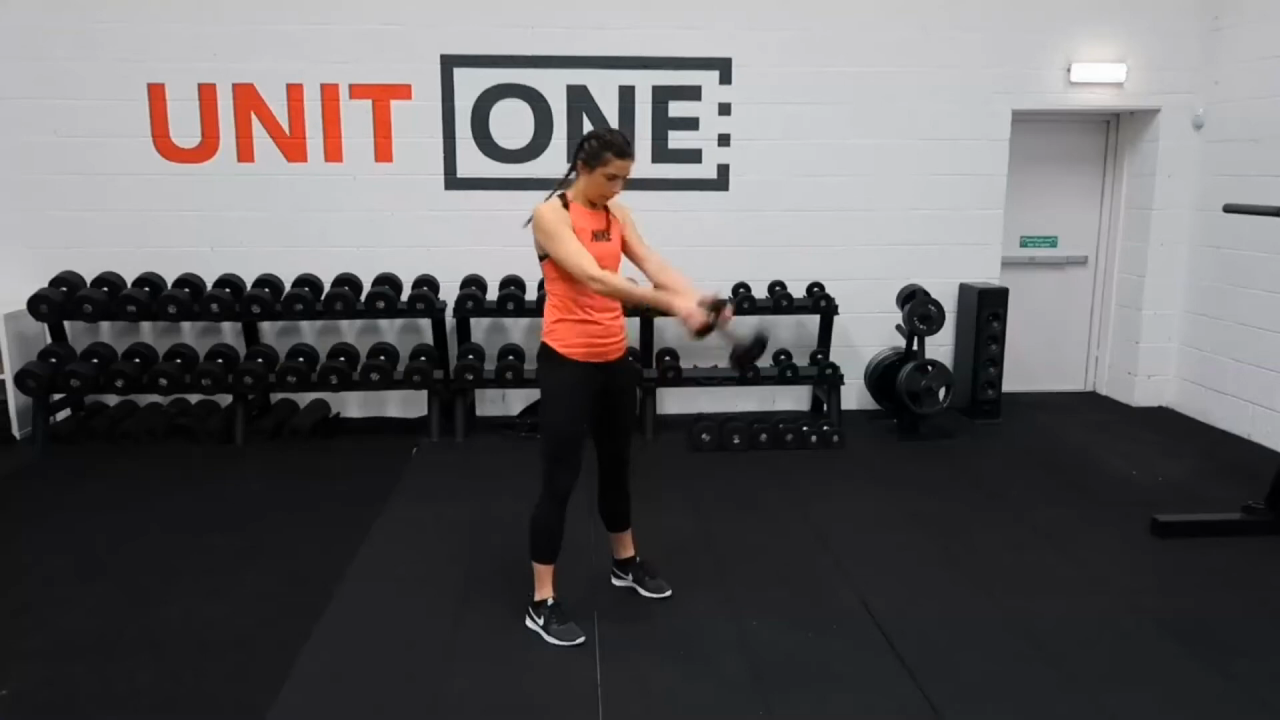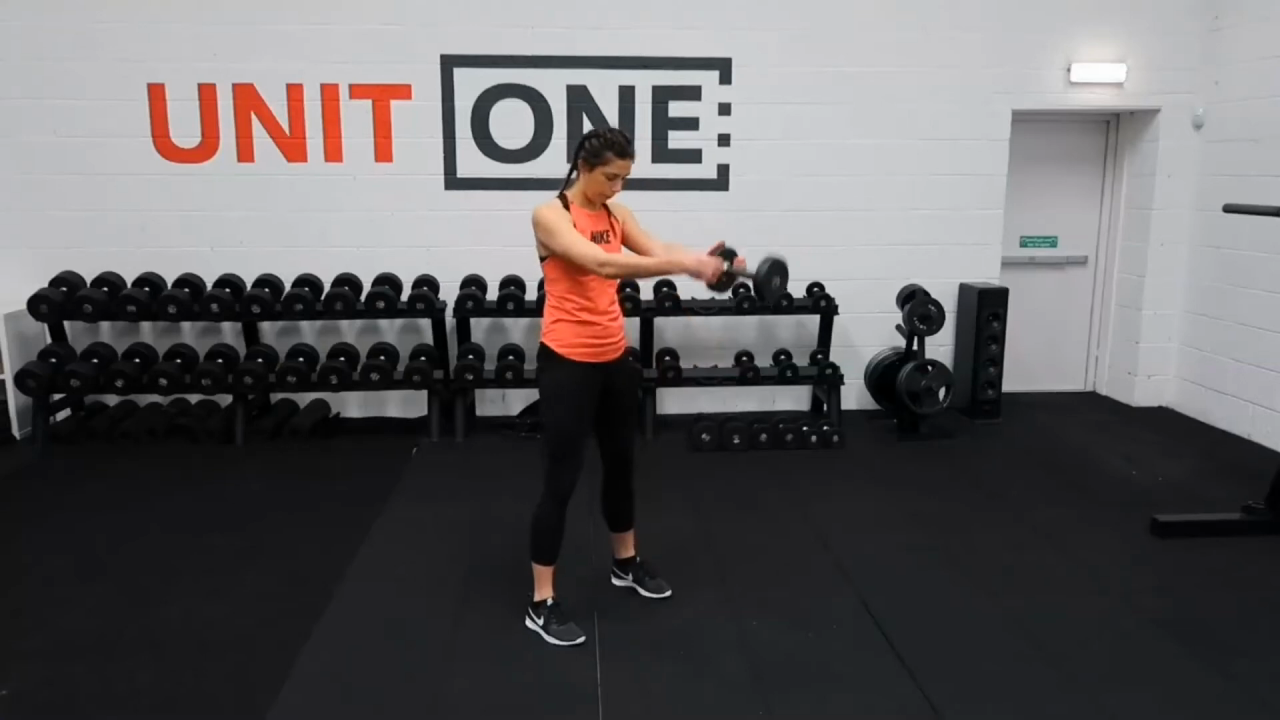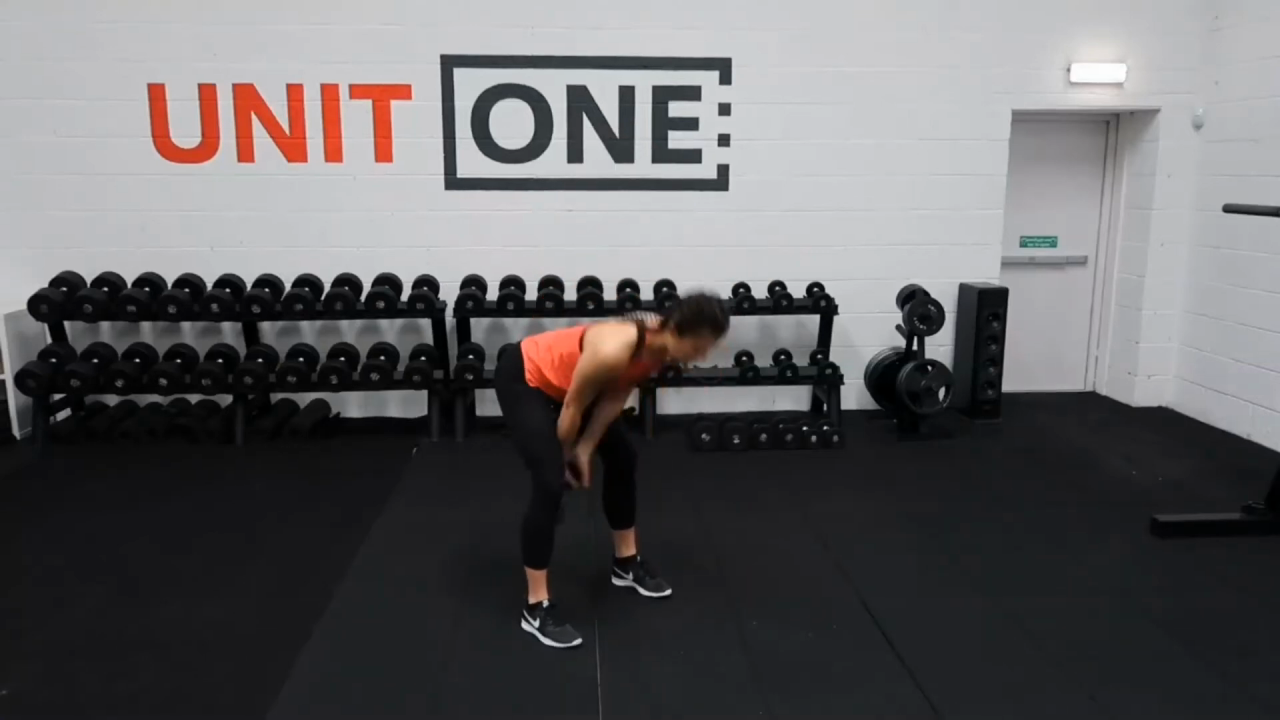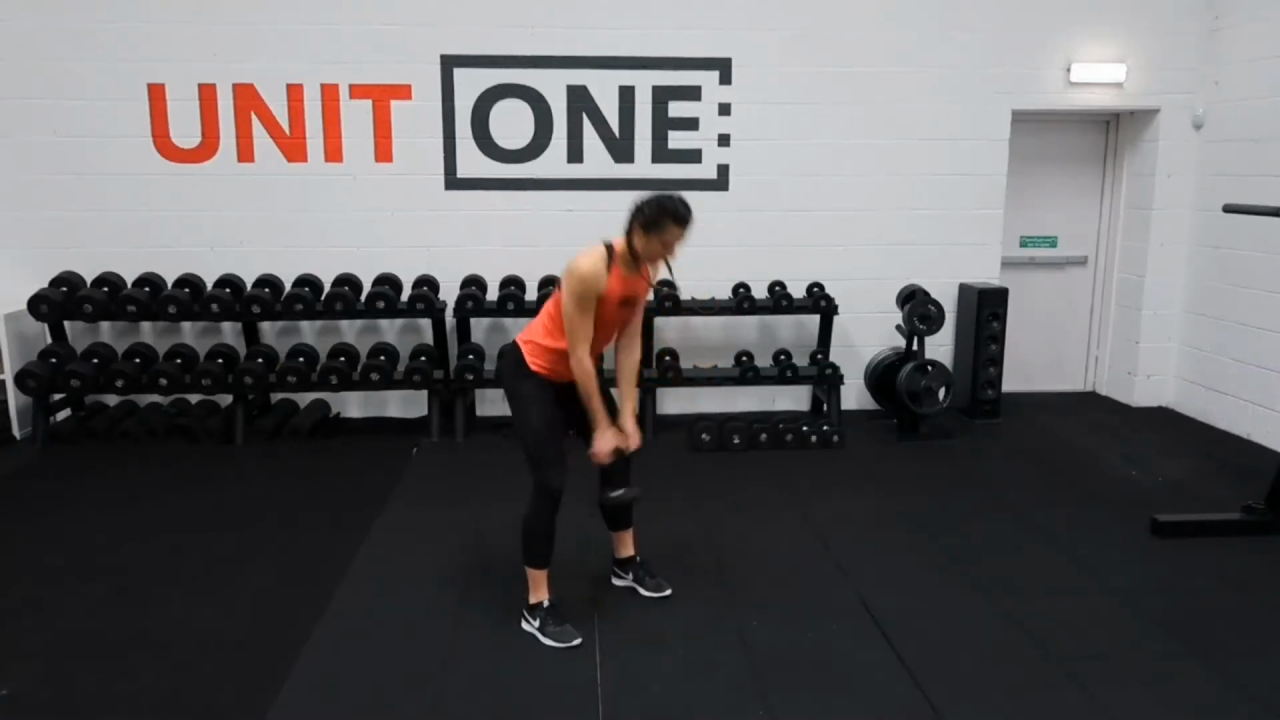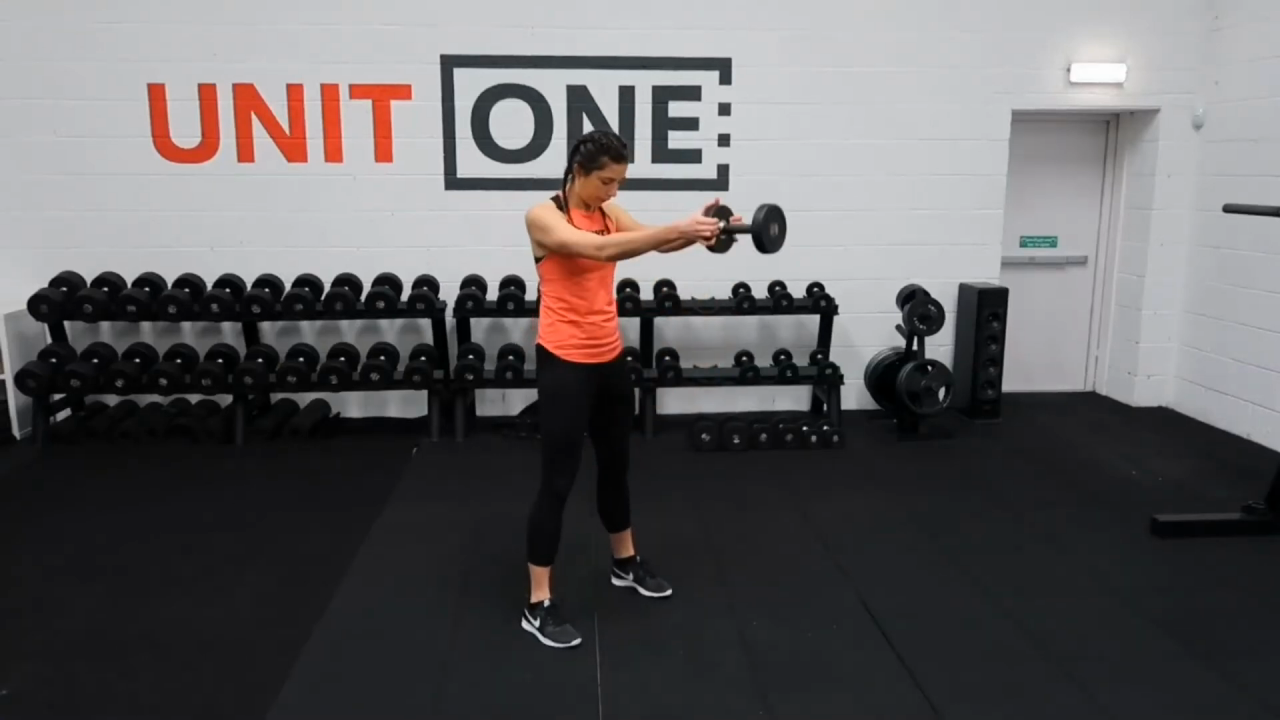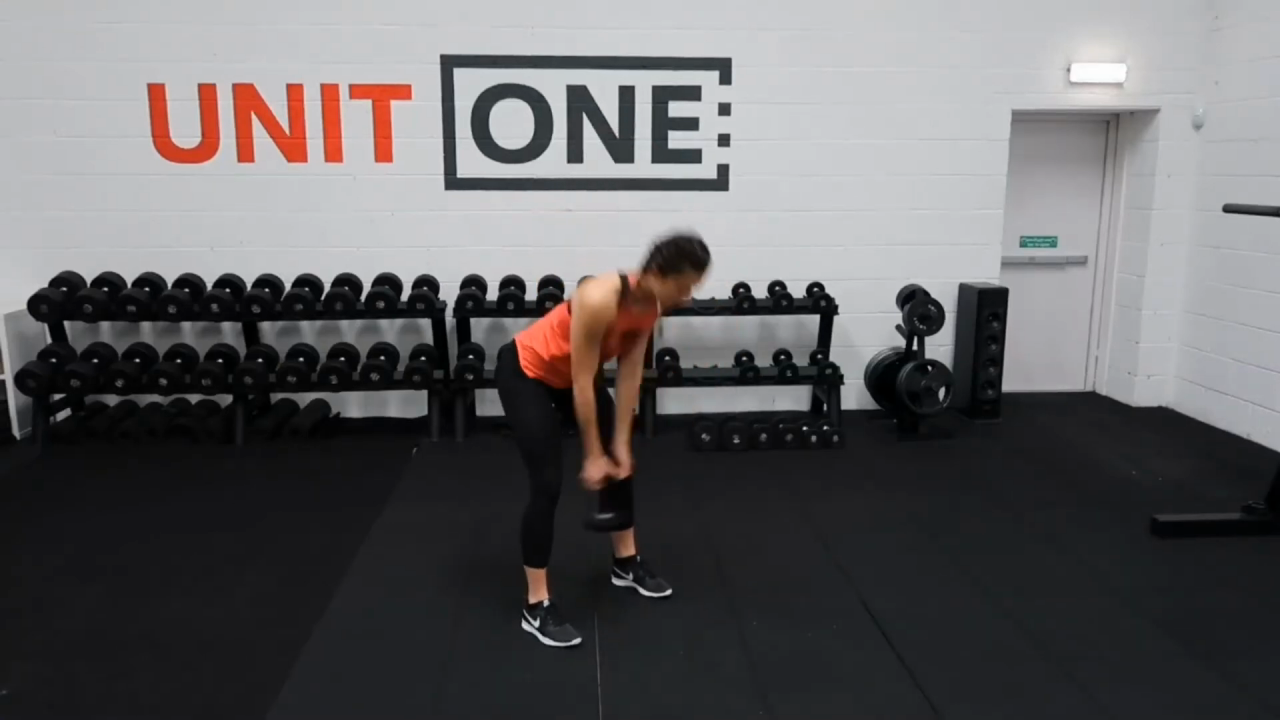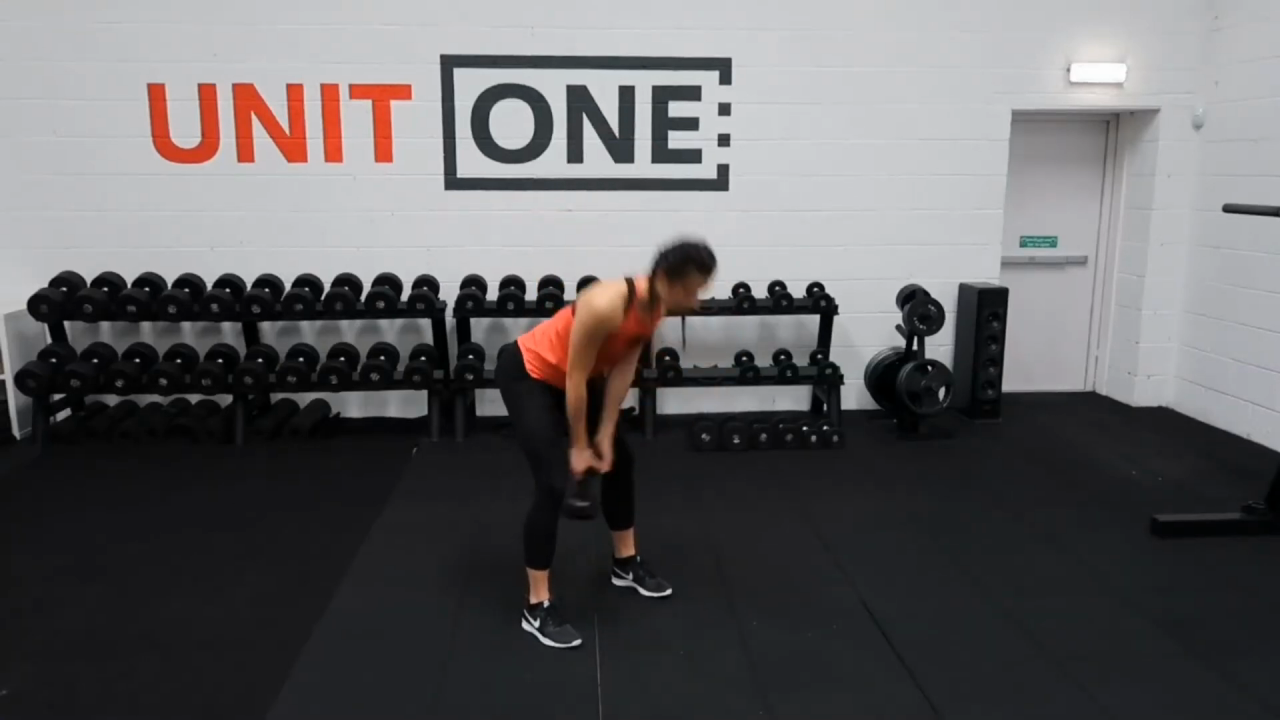
dt=0.5s
person 1, frame 1
left shoulder: (614, 215)
right shoulder: (551, 215)
left elbow: (654, 266)
right elbow: (593, 277)
left wrist: (695, 298)
right wrist: (671, 303)
left hip: (614, 360)
right hip: (568, 362)
left knee: (617, 465)
right knee: (560, 479)
left ankle: (625, 564)
right ankle: (542, 603)
person 1, frame 2
left shoulder: (615, 213)
right shoulder: (550, 216)
left elbow: (654, 255)
right elbow: (596, 264)
left wrist: (701, 262)
right wrist: (685, 265)
left hip: (614, 360)
right hip: (567, 363)
left knee: (620, 463)
right knee: (561, 479)
left ankle: (626, 563)
right ankle: (540, 604)
person 1, frame 3
left shoulder: (664, 341)
right shoulder: (614, 351)
left elbow: (614, 400)
right elbow: (570, 409)
left wrist: (581, 453)
right wrist: (563, 455)
left hip: (563, 381)
right hip: (526, 377)
right knee: (550, 482)
left ankle: (627, 561)
right ankle: (537, 606)
person 1, frame 4
left shoulder: (643, 269)
right shoulder: (590, 267)
left elbow: (629, 345)
right elbow: (579, 355)
left wrist: (627, 418)
right wrist: (600, 428)
left hip: (581, 373)
right hip: (534, 369)
left knee: (618, 460)
right knee: (551, 483)
left ankle: (626, 563)
right ankle: (536, 605)
person 1, frame 5
left shoulder: (608, 213)
right shoulder: (543, 216)
left elbow: (655, 240)
right elbow: (601, 248)
left wrist: (699, 229)
right wrist: (680, 227)
left hip: (610, 361)
right hip: (565, 364)
left knee: (615, 466)
right knee: (558, 482)
left ankle: (625, 562)
right ankle: (538, 605)
person 1, frame 6
left shoulder: (651, 302)
right shoulder: (601, 301)
left elbow: (630, 374)
right elbow: (581, 383)
left wrist: (620, 442)
right wrist: (592, 454)
left hip: (567, 378)
right hip: (527, 373)
left knee: (620, 464)
right knee: (549, 485)
left ankle: (626, 563)
right ankle: (536, 607)
person 1, frame 7
left shoulder: (653, 306)
right shoulder: (606, 305)
left elbow: (621, 371)
right elbow: (574, 381)
left wrist: (604, 435)
right wrist: (578, 445)
left hip: (567, 379)
right hip: (527, 372)
left knee: (618, 461)
right knee: (554, 483)
left ankle: (625, 563)
right ankle: (537, 607)
